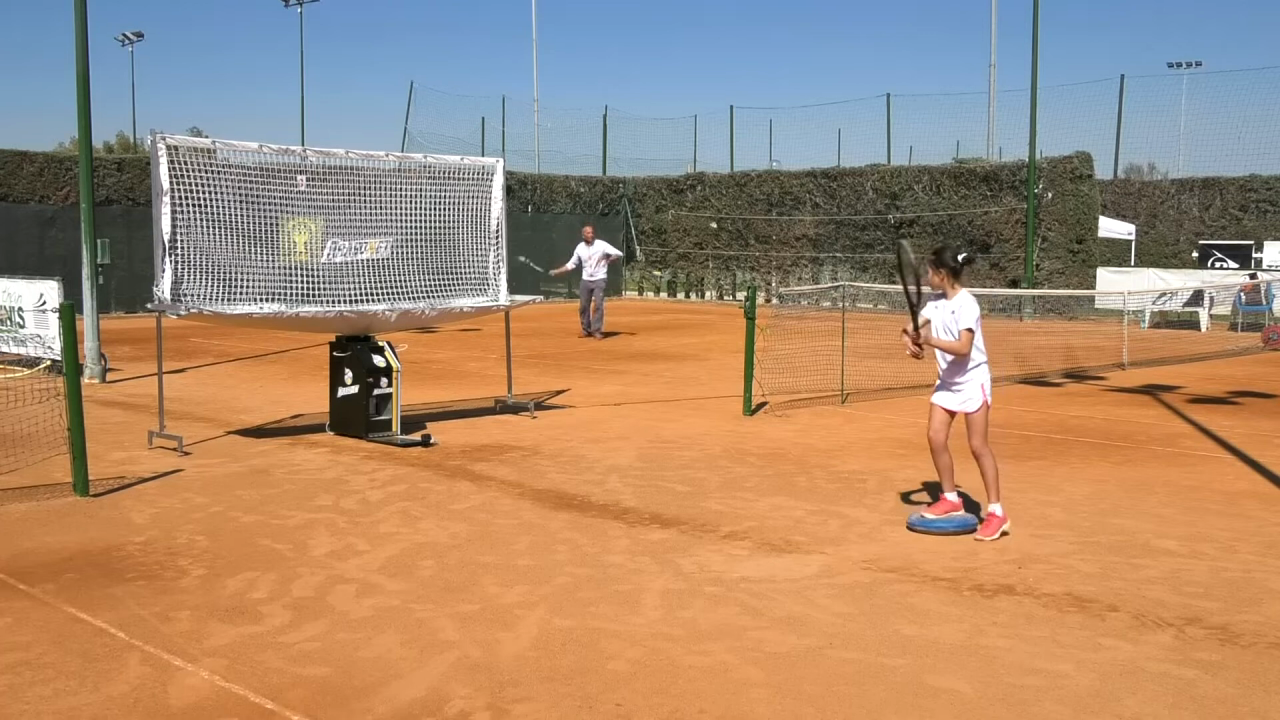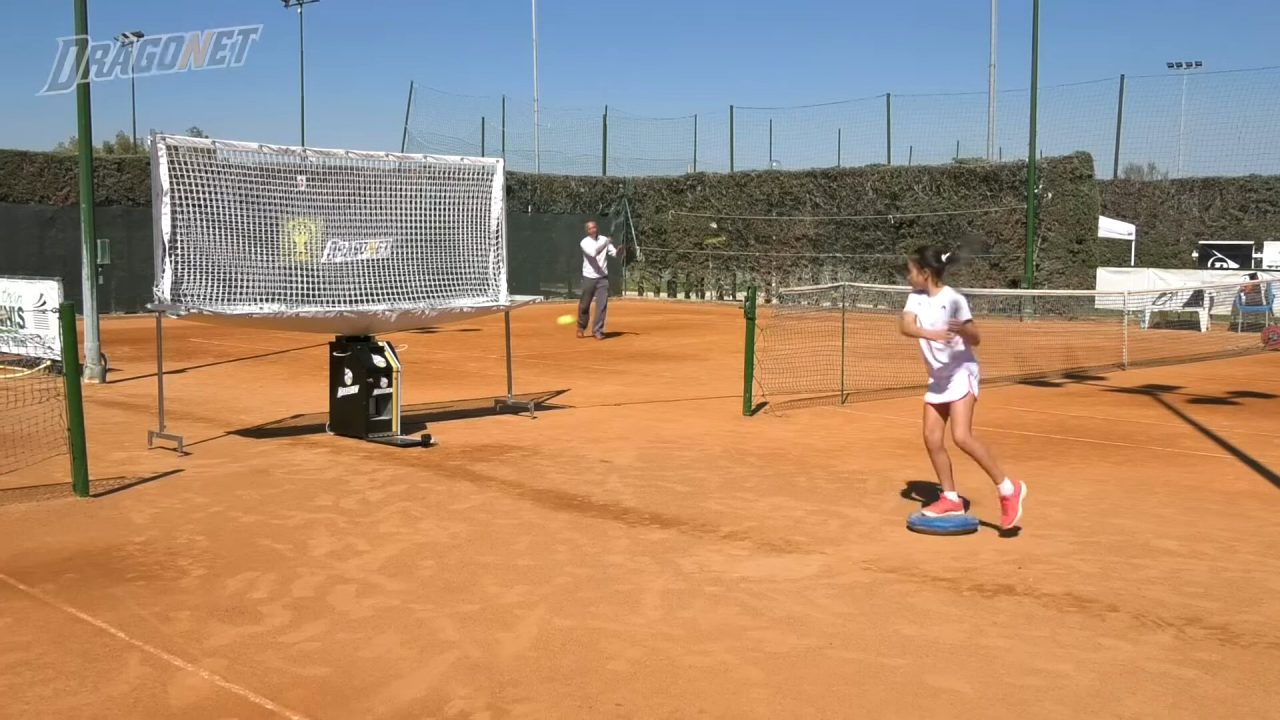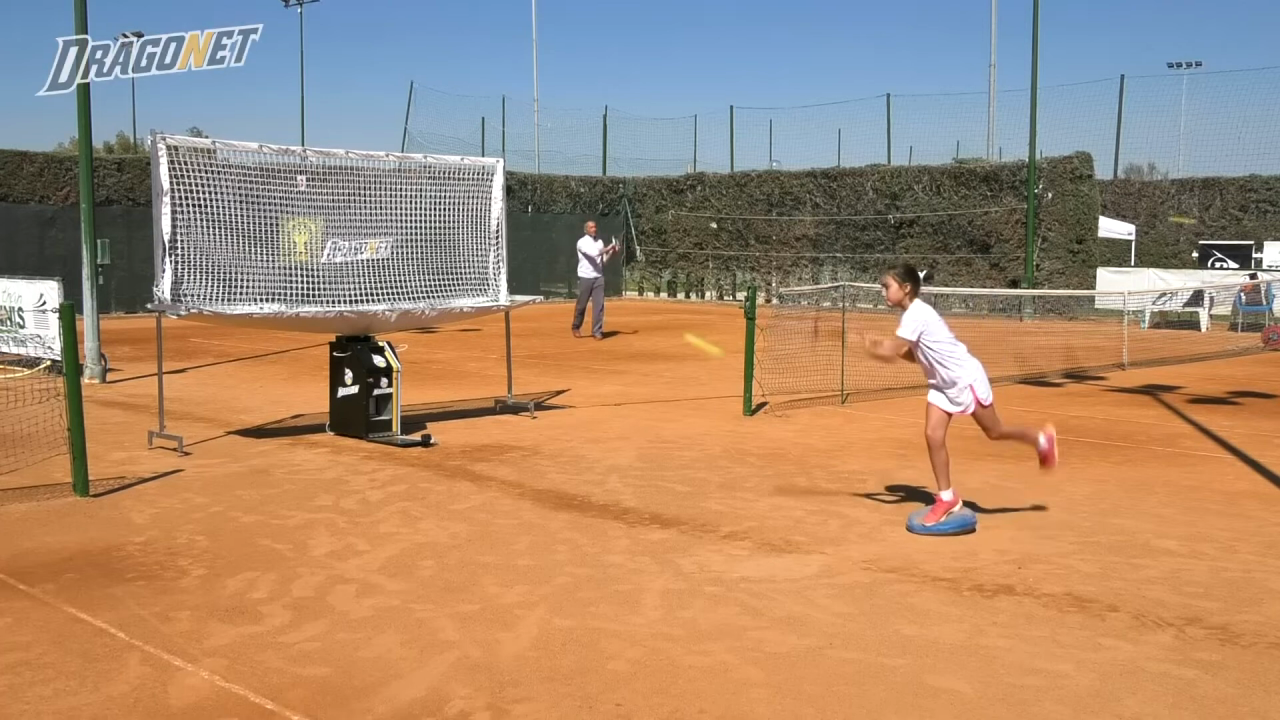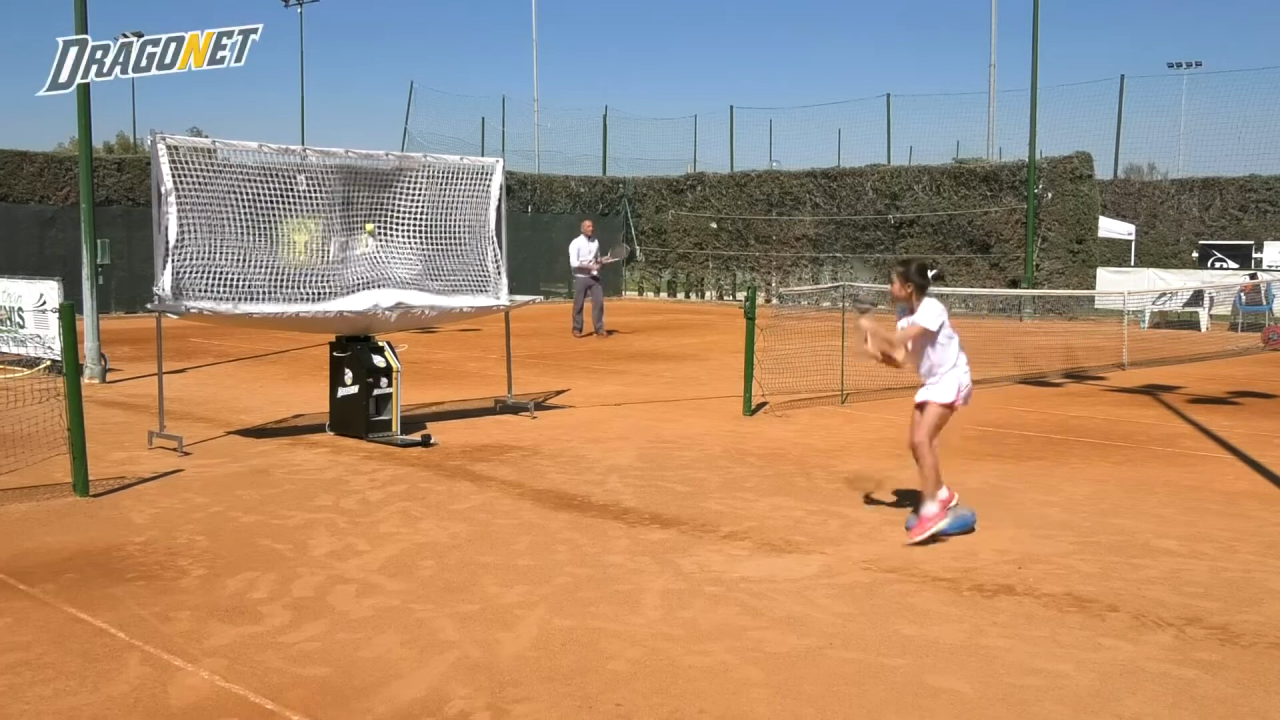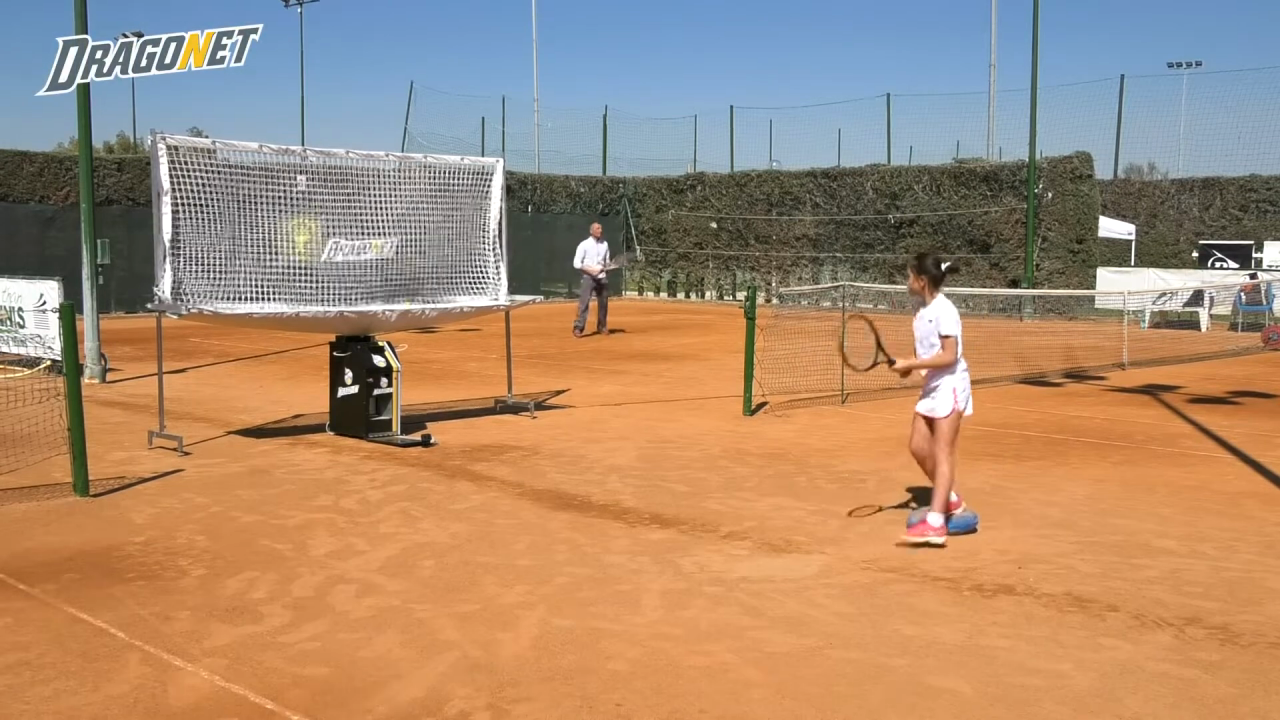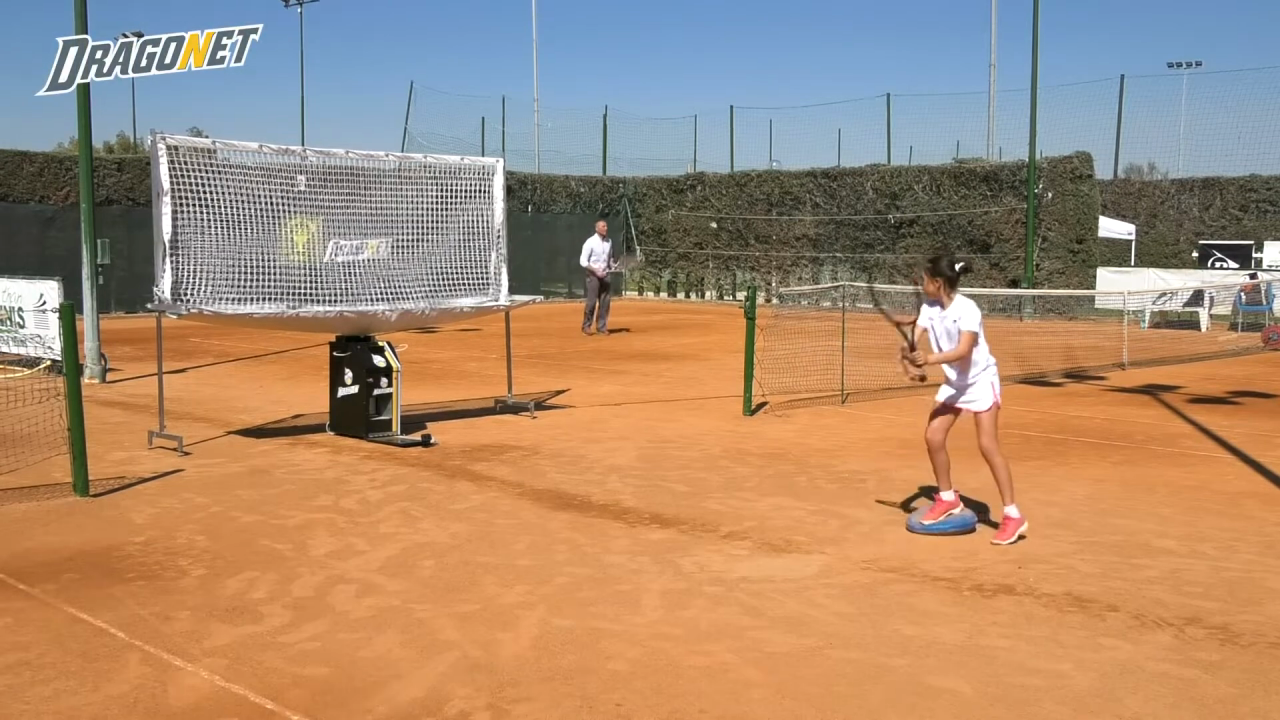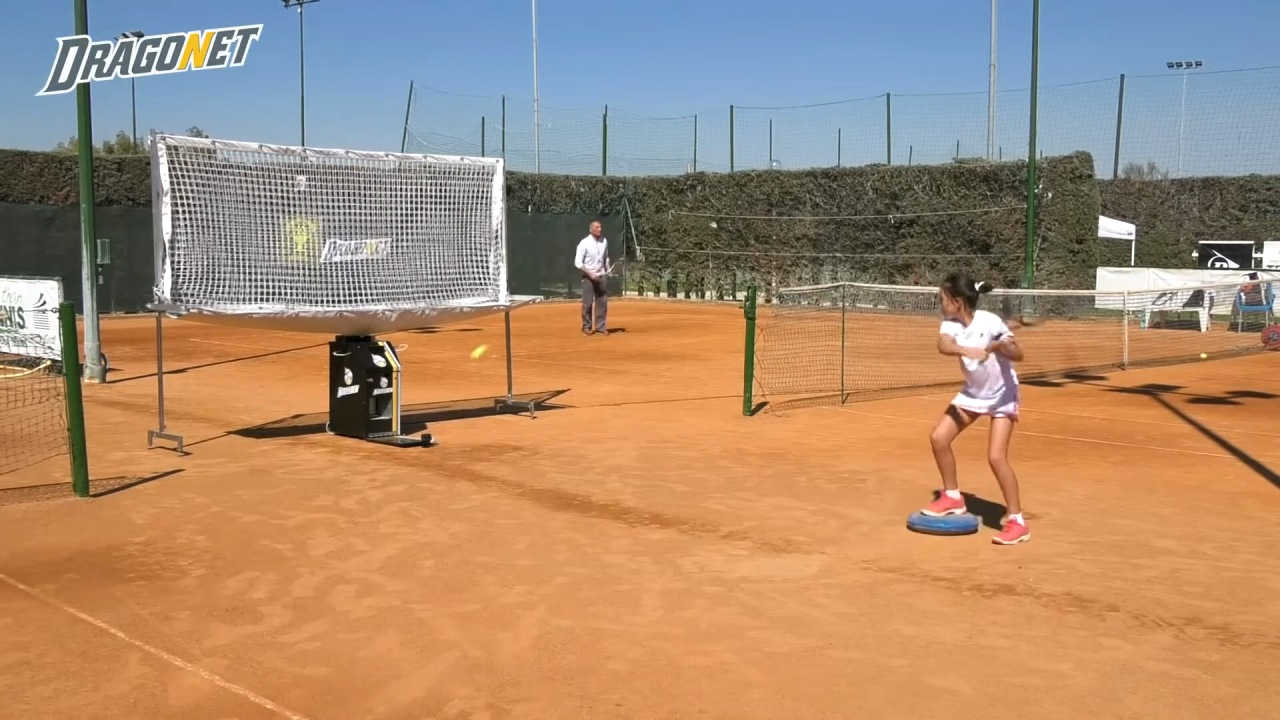
dt=0.4s
person 1, frame 1
left shoulder: (967, 304)
right shoulder: (935, 301)
left elbow: (963, 348)
right elbow: (914, 327)
left wrist: (930, 340)
right wrist: (911, 340)
left hip: (973, 381)
right hip: (947, 381)
left knee: (978, 446)
right knee: (935, 438)
left ankle: (996, 513)
right ankle: (950, 499)
person 1, frame 2
left shoulder: (954, 299)
right shoulder: (915, 297)
left elbow: (975, 339)
right elbow: (906, 326)
left wrist: (964, 330)
right wrist: (931, 333)
left hip: (961, 373)
right hip: (937, 377)
left knee: (961, 437)
right knee: (931, 438)
left ankle: (1008, 490)
right ankle: (950, 498)
person 1, frame 3
left shoulder: (917, 314)
right shoulder: (909, 316)
left elbow: (894, 350)
right elbow: (910, 355)
left wrist: (874, 350)
right wrist: (881, 347)
left hip: (966, 379)
right hip: (942, 383)
left knee: (994, 432)
right knee: (933, 436)
left ankle: (1042, 440)
right ankle: (947, 498)
person 1, frame 4
left shoulder: (932, 309)
right shoulder: (906, 317)
left elbow: (901, 340)
right elbow: (900, 357)
left wrist: (871, 327)
right wrist: (881, 349)
left hip: (951, 379)
right hip: (931, 383)
left knee: (922, 440)
right knee: (917, 442)
left ankle: (931, 511)
right ankle: (943, 495)
person 1, frame 5
left shoulder: (945, 311)
right shoulder: (921, 308)
left elbow: (949, 357)
left wrist: (910, 364)
right wrist: (910, 365)
left hip: (951, 386)
right hip: (933, 387)
left knee: (941, 451)
right knee: (918, 447)
left ankle: (935, 523)
right ankle: (949, 500)
person 1, frame 6
left shoulder: (967, 309)
right shoulder: (929, 308)
left elbow: (964, 350)
right elbow: (917, 339)
left wrist: (932, 358)
right wrist: (913, 358)
left hip: (981, 380)
right hip: (953, 383)
left knee: (988, 446)
right knee: (933, 438)
left ankle: (1013, 516)
right ankle: (947, 498)
person 1, frame 7
left shoulder: (991, 321)
right shoulder: (951, 324)
left elbow: (1017, 354)
right elbow: (944, 345)
left wrist: (1001, 347)
right wrist: (968, 350)
left hip: (1001, 395)
right hip: (972, 393)
left knee: (996, 457)
right knee: (939, 438)
left ankle: (1017, 522)
right ankle: (952, 498)
